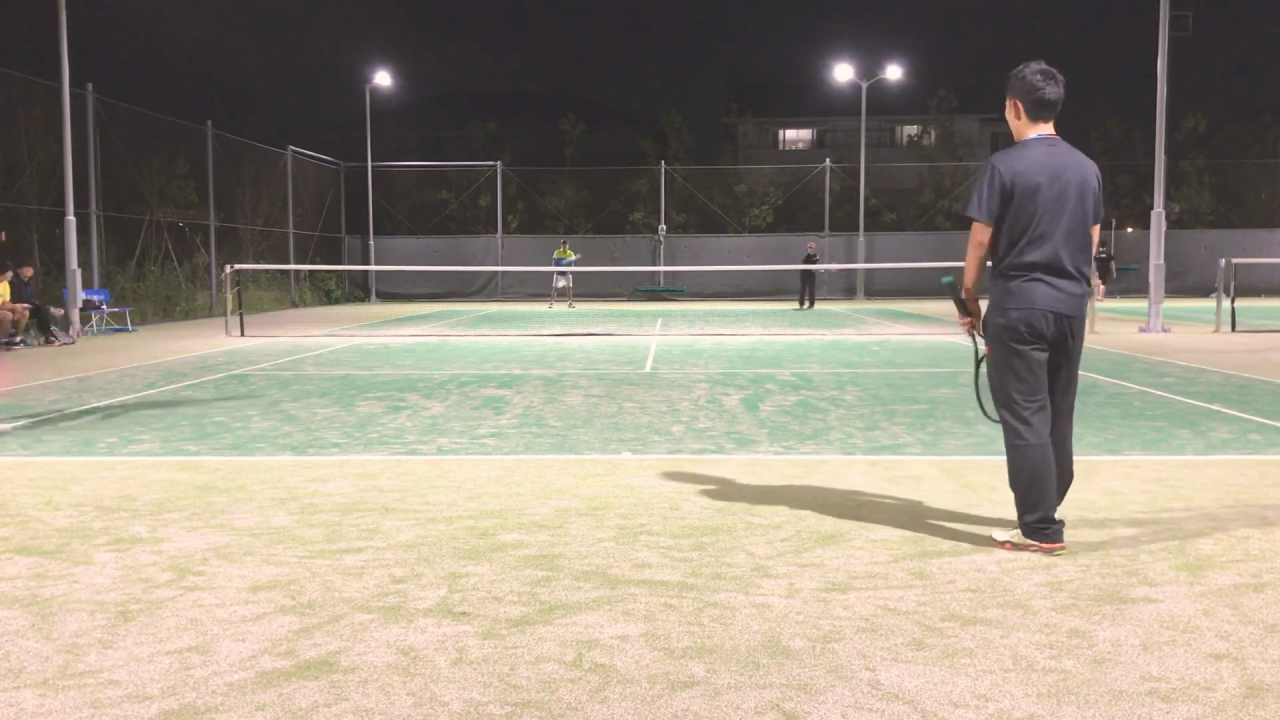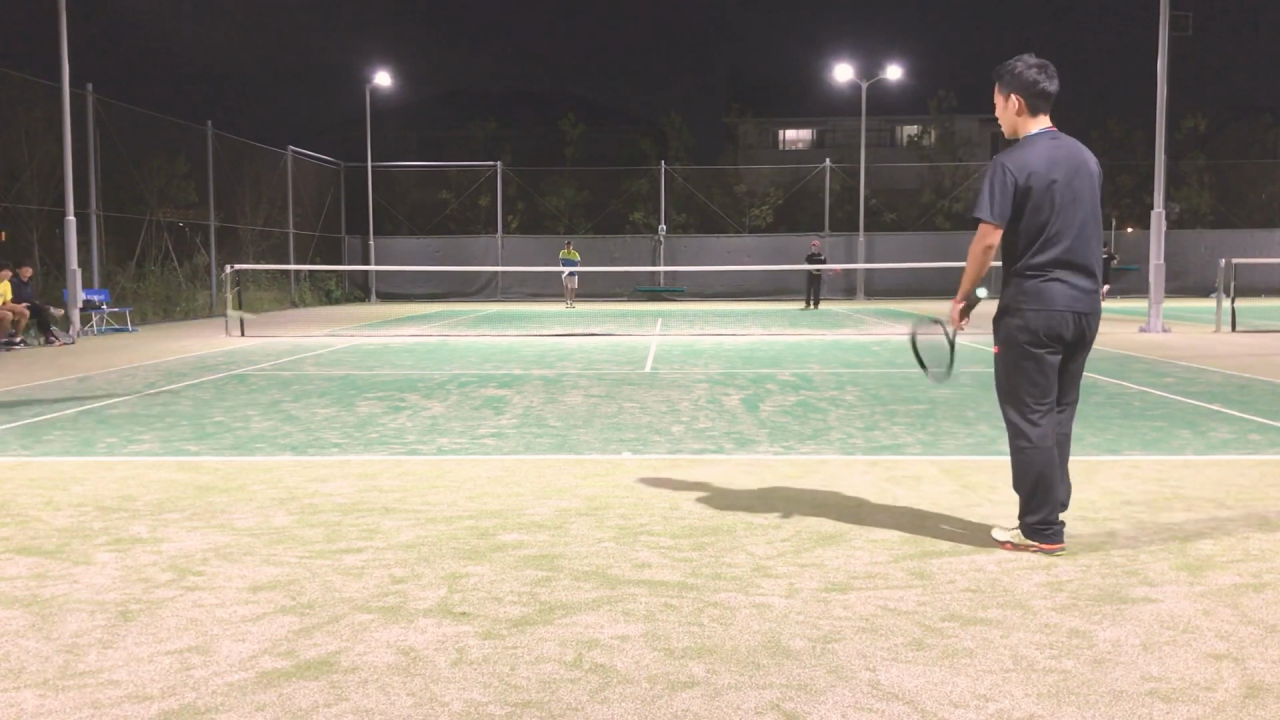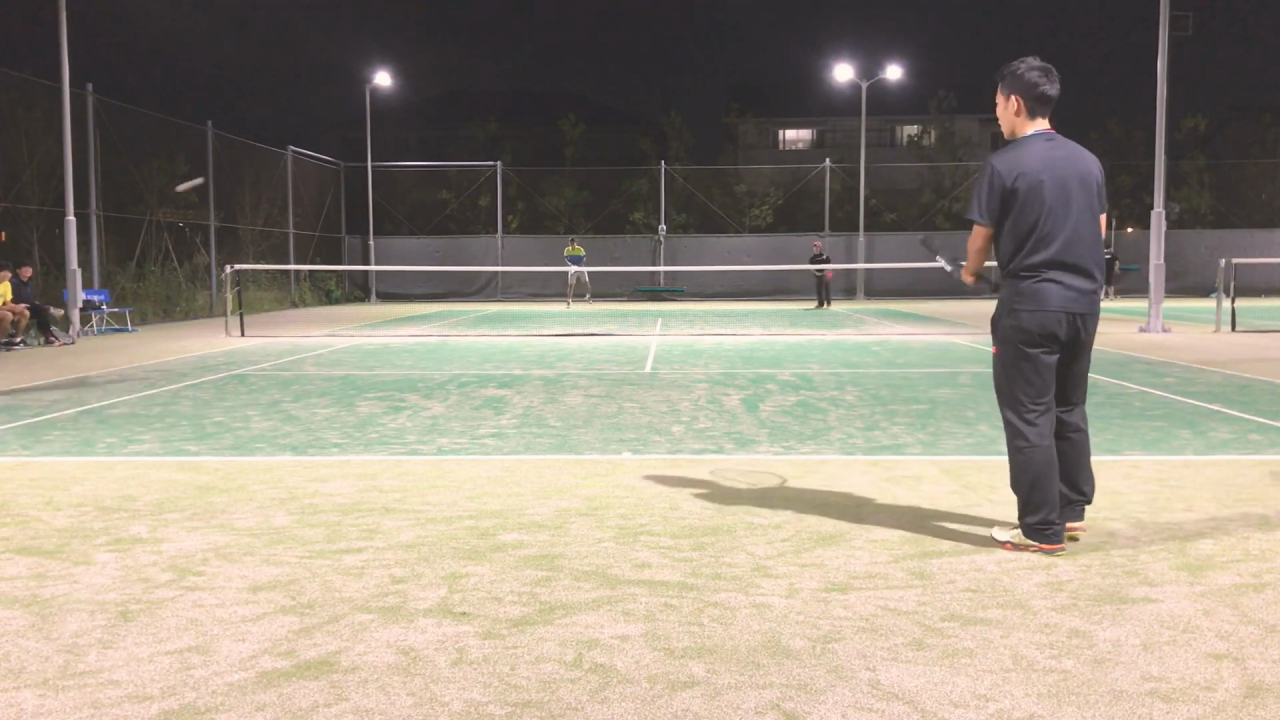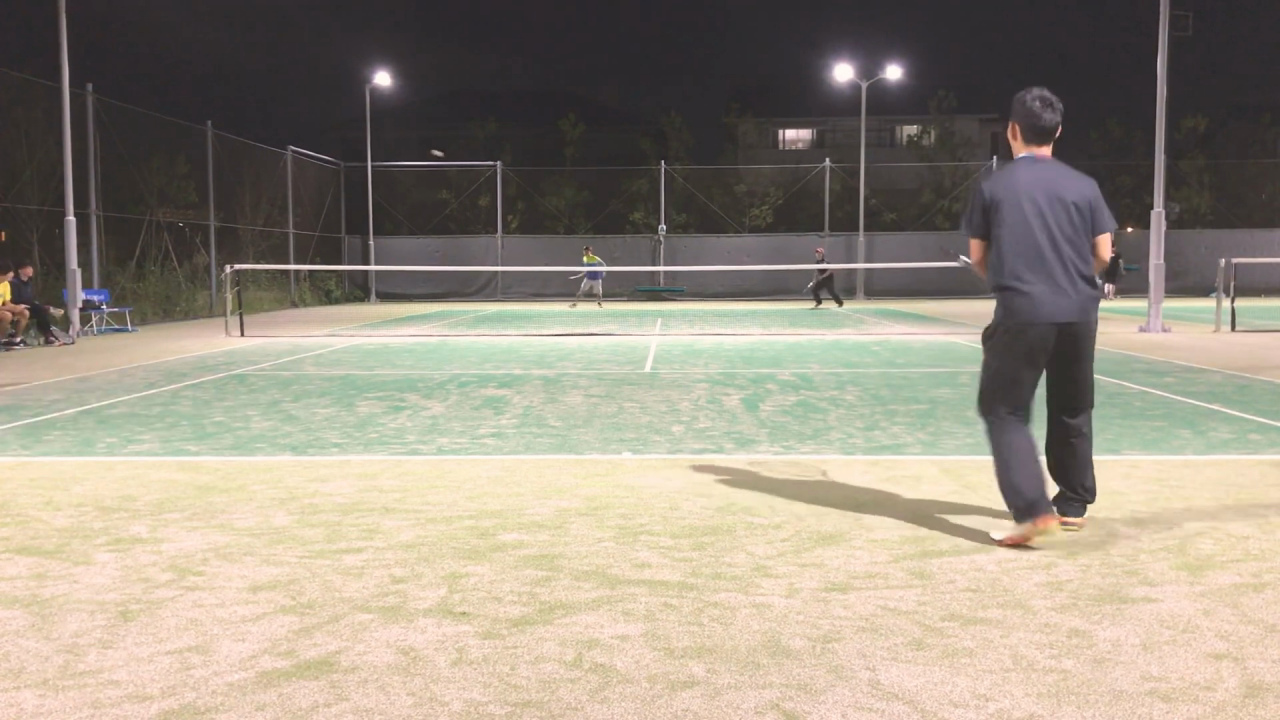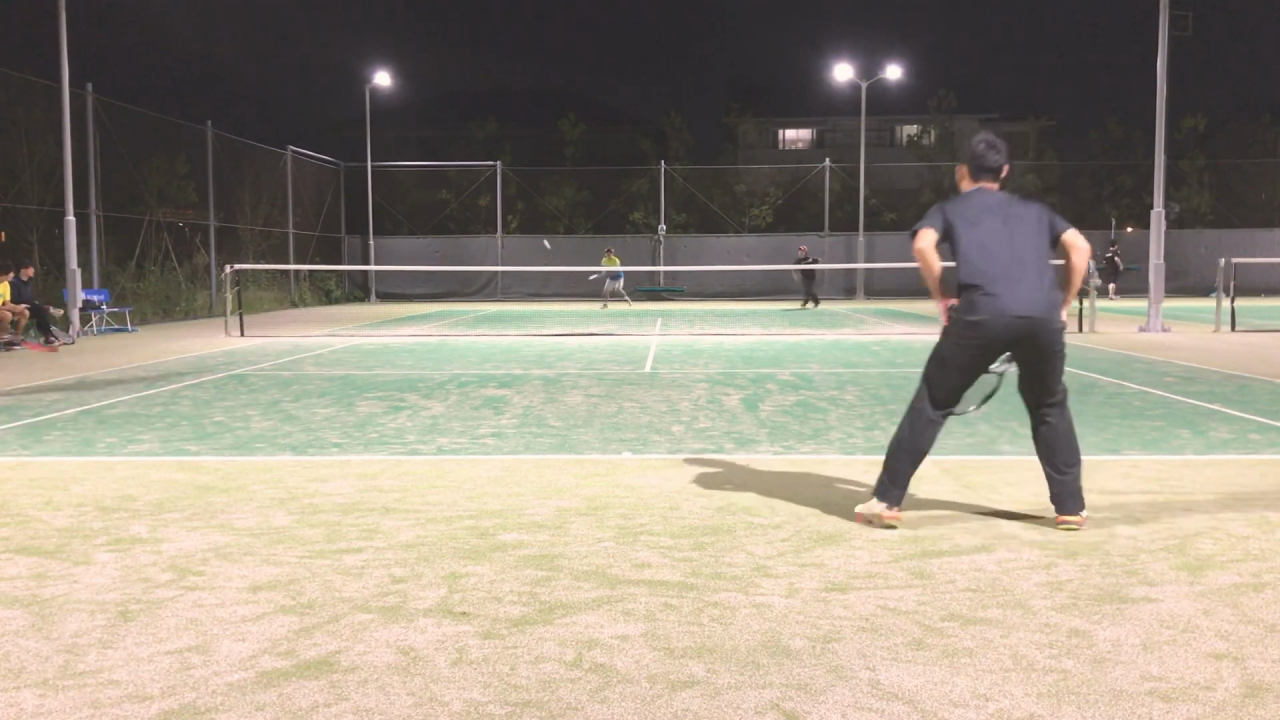
dt=0.4s
person 1, frame 1
left shoulder: (1003, 166)
right shoulder: (1087, 168)
left elbow: (980, 240)
right elbow: (1091, 243)
left wrist: (969, 298)
left hip: (1017, 307)
right hip: (1070, 308)
left knee: (1024, 418)
right knee: (1058, 414)
left ankle: (1041, 529)
right ankle: (1045, 508)
person 1, frame 2
left shoulder: (1012, 163)
right shoulder: (1086, 158)
left elbow: (989, 240)
right elbow: (1079, 229)
left wrist: (962, 297)
left hip: (1033, 307)
right hip: (1083, 304)
left knee: (1030, 419)
right knee: (1058, 416)
left ankle: (1041, 530)
right ankle: (1049, 511)
person 1, frame 3
left shoulder: (1004, 164)
right shoulder: (1088, 161)
left elbow: (983, 237)
right elbow: (1098, 230)
left wrist: (971, 270)
left hip: (1029, 306)
right hip: (1083, 303)
left knee: (1029, 419)
right knee: (1070, 411)
left ankle: (1042, 530)
right ankle: (1072, 510)
person 1, frame 4
left shoulder: (993, 186)
right shoulder: (1084, 186)
left elbow: (978, 257)
right elbow: (1103, 254)
left hip: (1021, 316)
right hip: (1078, 315)
left knee: (1005, 416)
right knee: (1073, 414)
left ankle: (1034, 511)
right ankle: (1073, 505)
person 1, frame 5
left shoulder: (949, 209)
right shoulder: (1034, 210)
left elbow: (924, 246)
right elbow: (1080, 249)
left wrist: (942, 300)
right wrist: (1063, 305)
left hip: (983, 313)
right hip: (1041, 315)
left knee: (932, 403)
right knee: (1050, 407)
left ankle: (887, 500)
right ankle: (1070, 507)
